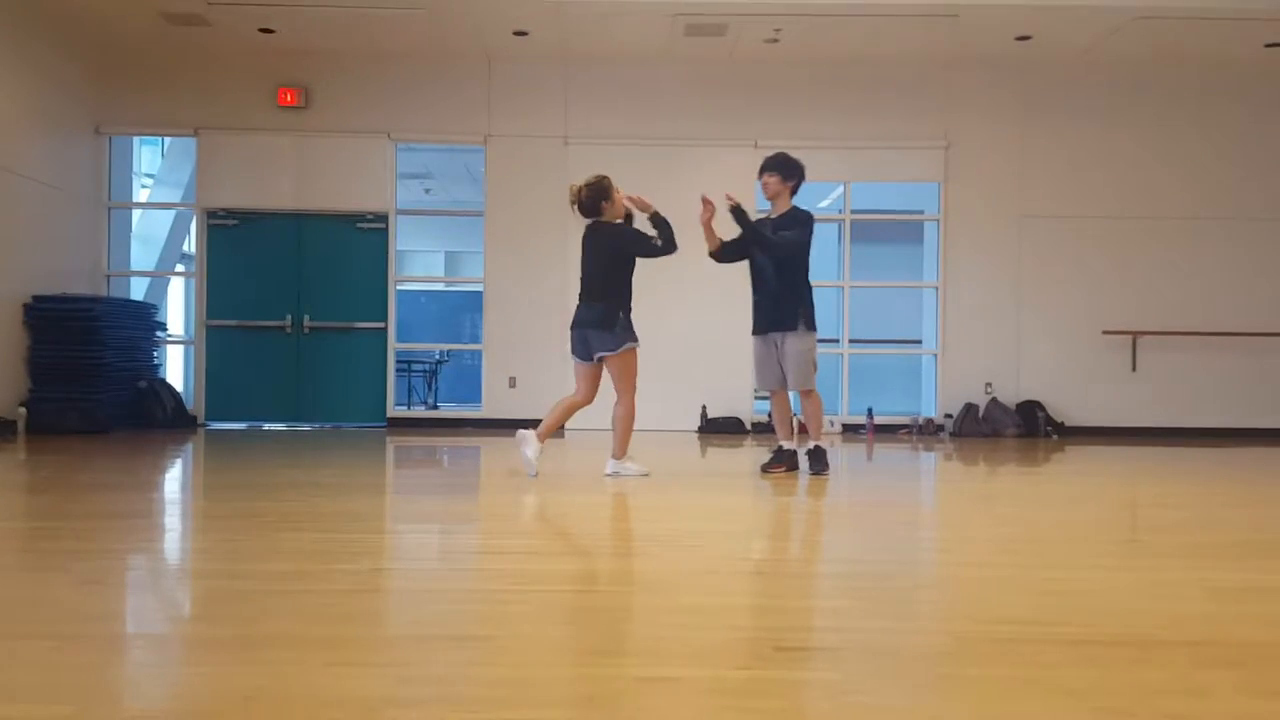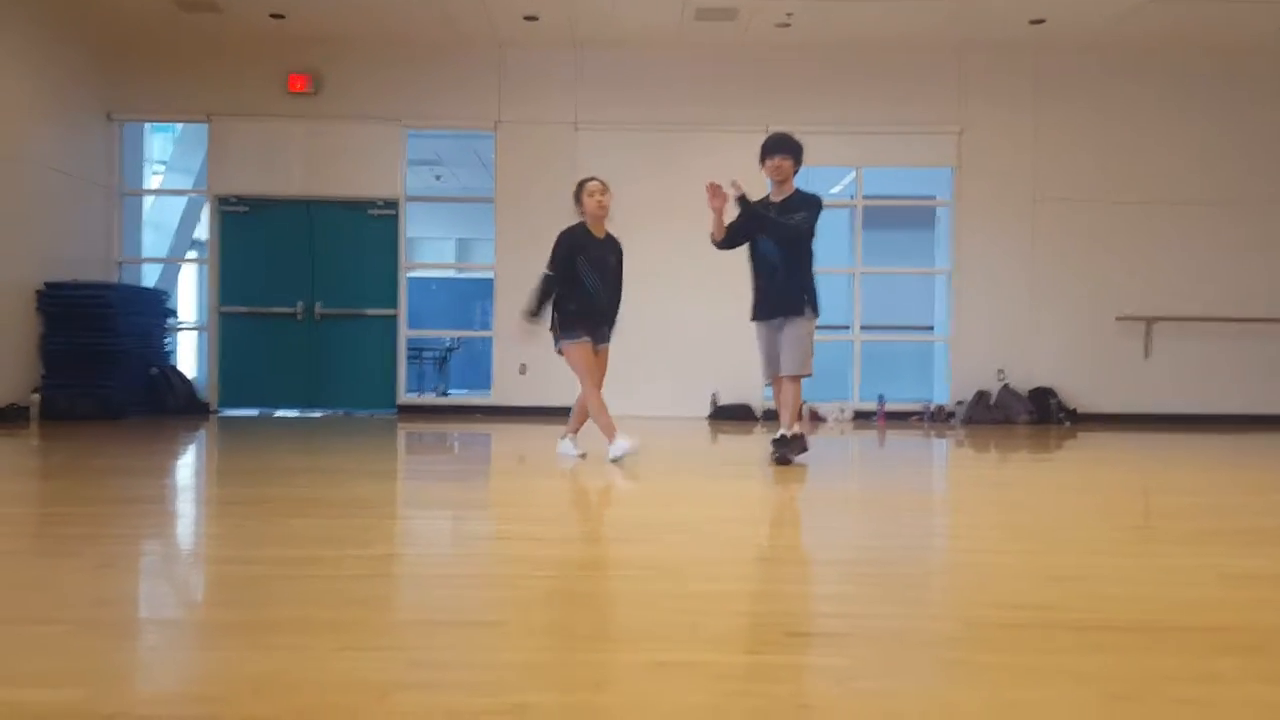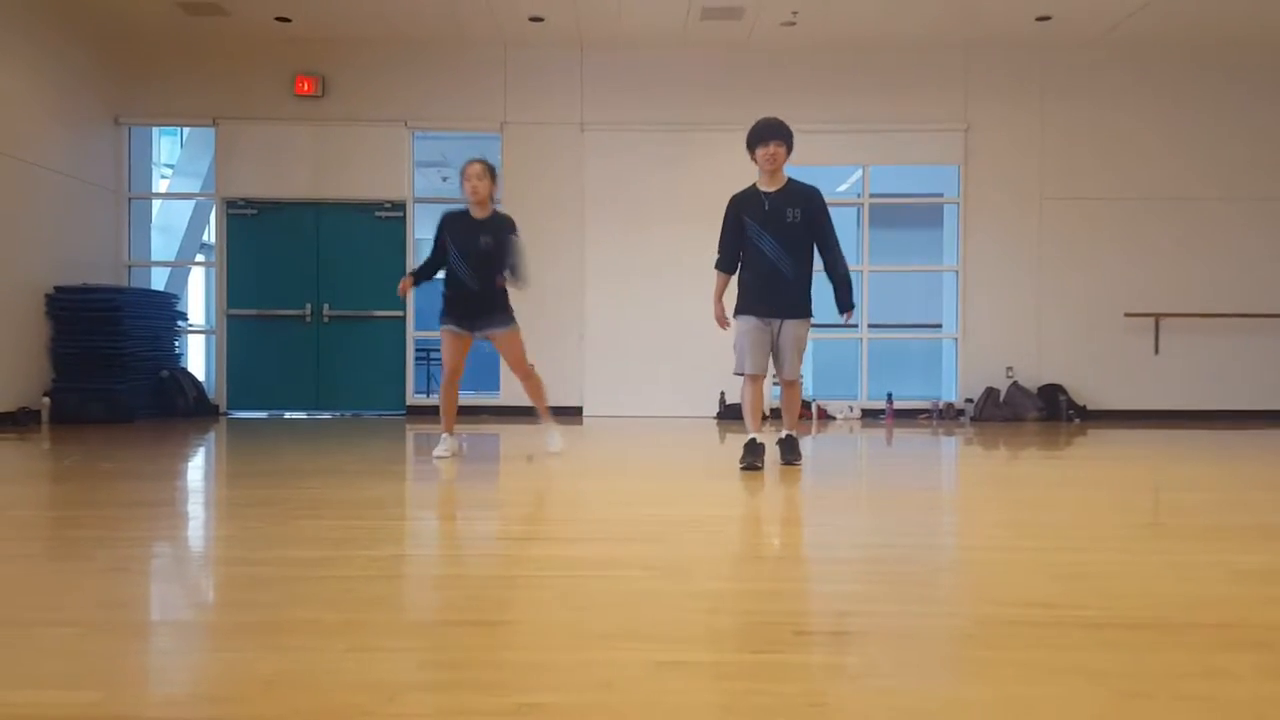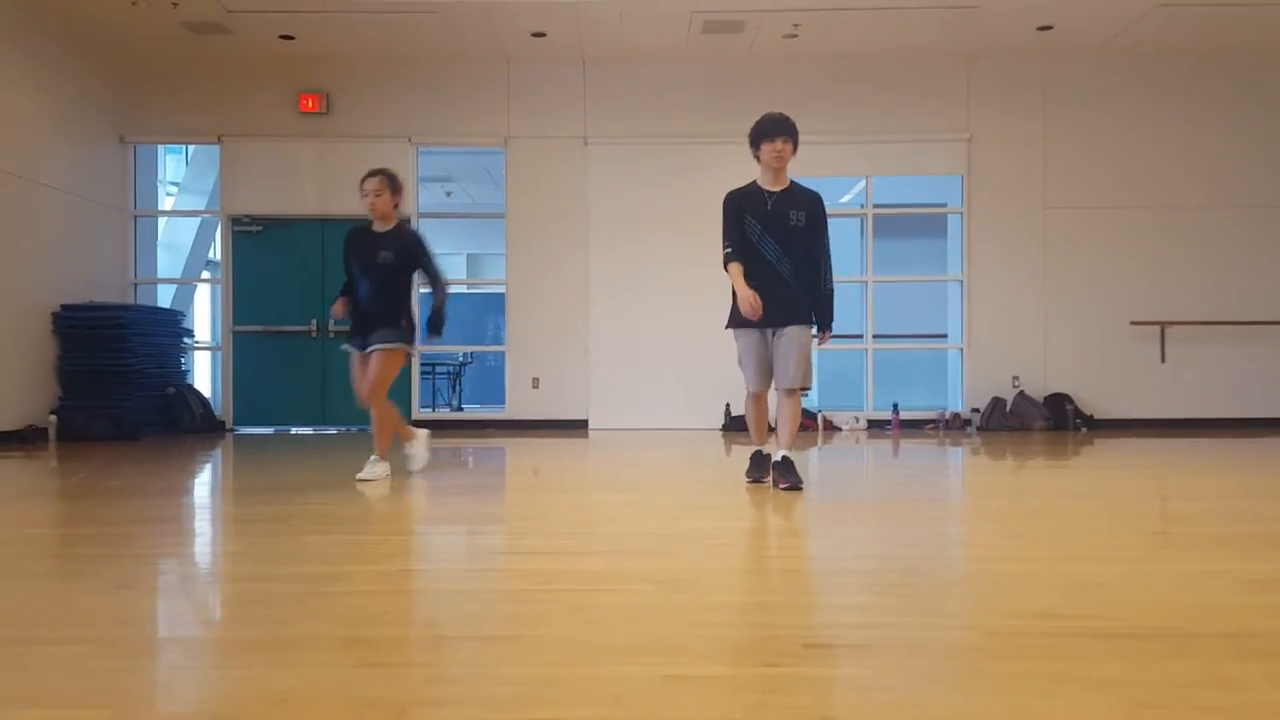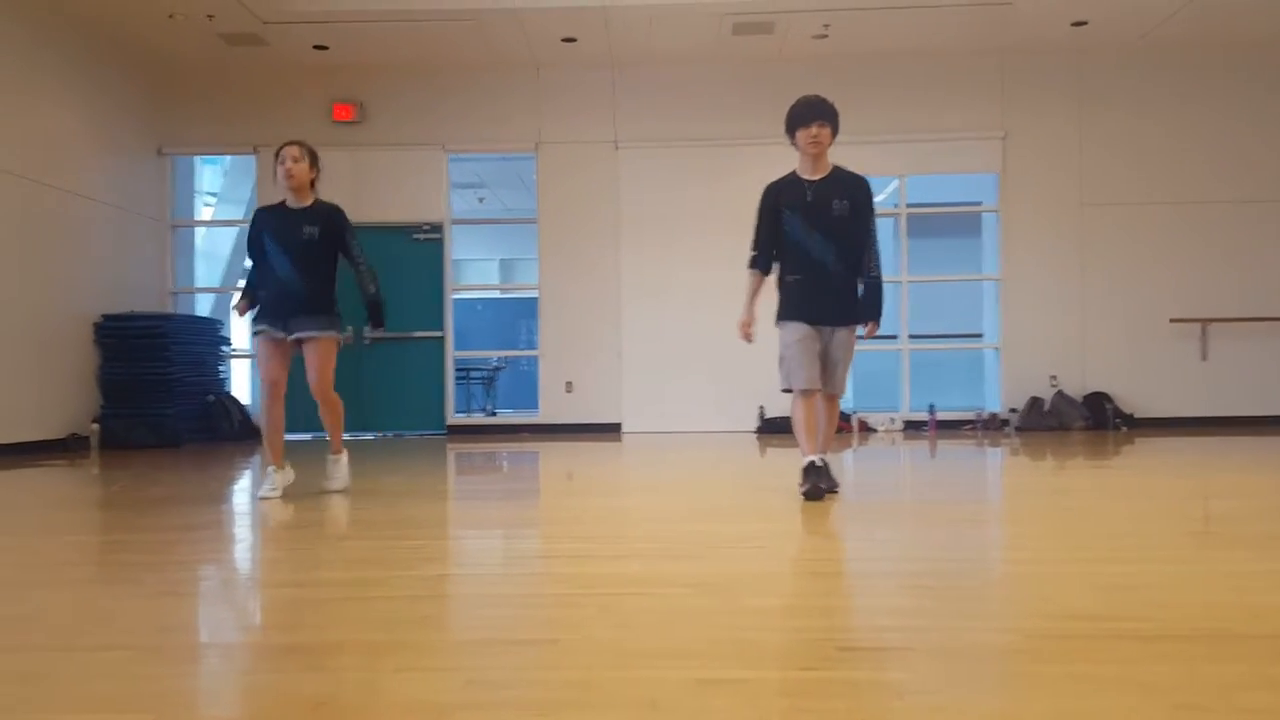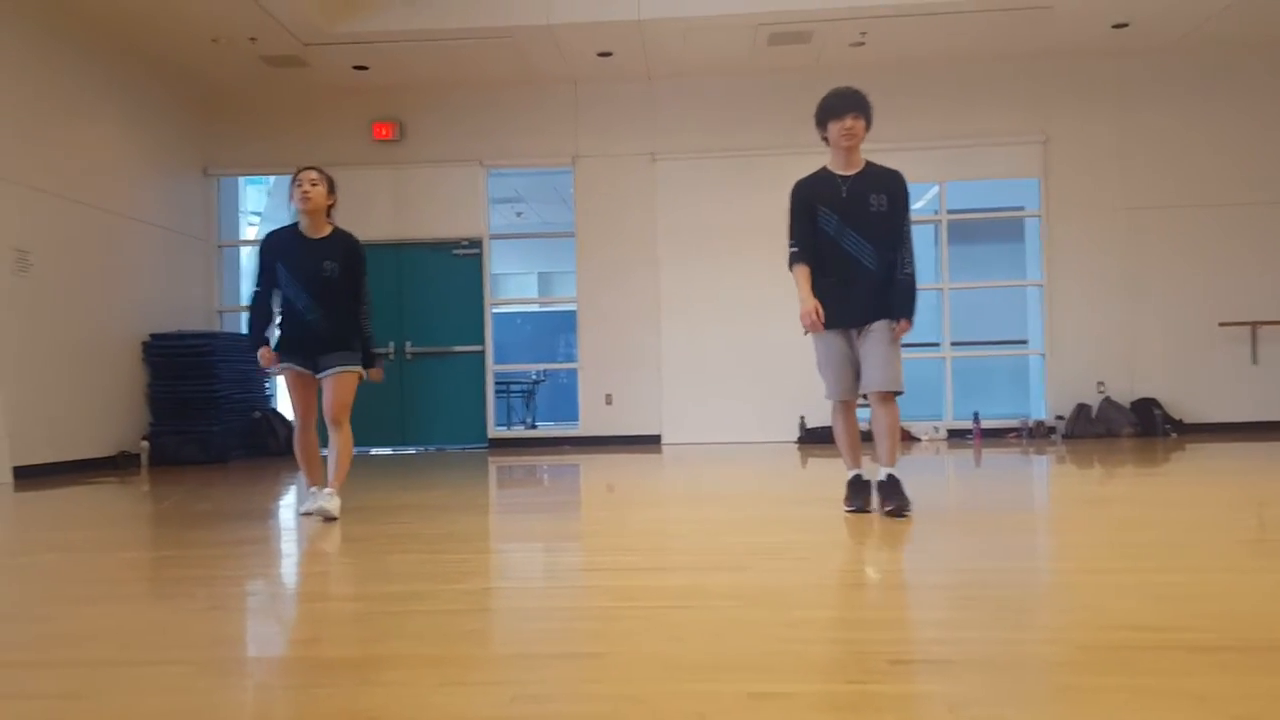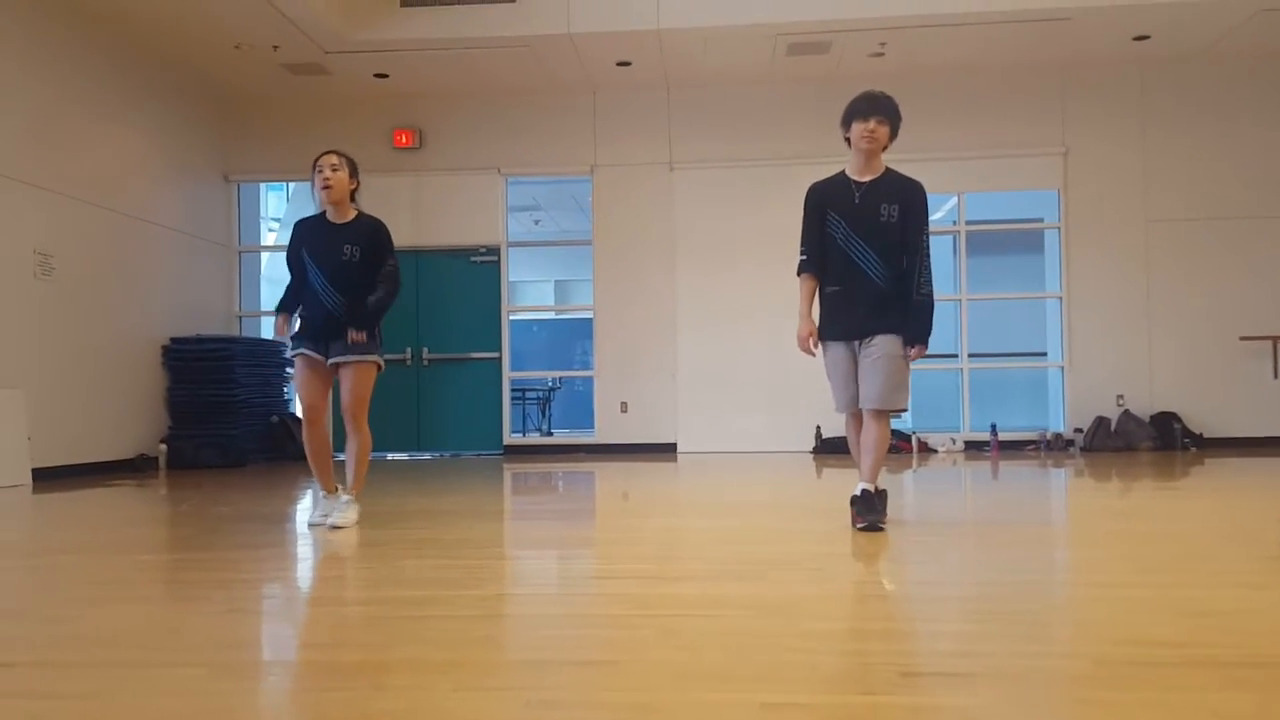
dt=0.7s
person 1, frame 1
left shoulder: (802, 220)
right shoulder: (758, 228)
left elbow: (779, 249)
right elbow: (723, 253)
left wrist: (739, 216)
right wrist: (706, 224)
left hip: (796, 317)
right hip: (765, 318)
left knee: (805, 386)
right knee: (775, 388)
left ankle: (816, 449)
right ankle: (786, 450)
person 1, frame 2
left shoulder: (809, 204)
right shoulder: (755, 211)
left elbow: (789, 232)
right elbow: (723, 241)
left wrist: (746, 206)
right wrist: (717, 213)
left hip: (798, 303)
right hip: (765, 305)
left knee: (792, 373)
right knee: (776, 375)
left ankle: (785, 436)
right ankle: (795, 433)
person 1, frame 3
left shoulder: (808, 197)
right shoulder: (740, 202)
left elbow: (829, 250)
right elbow: (728, 256)
left wrist: (845, 297)
right wrist: (718, 299)
left hip: (794, 306)
right hip: (751, 305)
left knee: (790, 378)
right knee: (752, 374)
left ankle: (788, 437)
right ankle: (753, 442)
person 1, frame 4
left shoulder: (810, 202)
right shoulder: (737, 200)
left elbow: (820, 262)
right elbow: (732, 252)
left wrist: (825, 316)
right wrist: (741, 287)
left hip: (795, 313)
right hip: (751, 313)
left knee: (790, 386)
right knee: (756, 389)
left ankle: (783, 460)
right ankle: (759, 453)
person 1, frame 5
left shoulder: (855, 187)
right shoulder: (776, 193)
left elbow: (868, 252)
right elbow: (761, 256)
left wrist: (871, 307)
right wrist: (749, 308)
left hip: (842, 310)
right hip: (796, 310)
left knee: (831, 391)
right knee: (803, 388)
left ankle: (821, 461)
right ankle: (810, 466)
person 1, frame 6
left shoulder: (890, 183)
right shoulder: (807, 190)
left elbow: (902, 250)
right elbow: (799, 252)
left wrist: (904, 308)
right wrist: (806, 297)
left hip: (879, 311)
right hip: (831, 314)
left knee: (882, 392)
right knee: (843, 399)
left ankle: (888, 478)
right ankle: (856, 479)
person 1, frame 7
left shoulder: (908, 192)
right shoulder: (821, 193)
left elbow: (919, 264)
right elbow: (810, 261)
left wrist: (918, 328)
right wrist: (805, 315)
left hip: (888, 323)
right hip: (837, 322)
left knee: (878, 408)
right knee: (853, 411)
left ankle: (865, 493)
right ankle: (872, 490)
person 2, frame 1
left shoulder: (595, 233)
right shoulder: (617, 235)
right elbow: (665, 246)
left wrist: (630, 213)
right wrist: (652, 214)
left hip: (584, 321)
right hip: (610, 322)
left knee: (584, 394)
right knee: (626, 392)
left ankle: (535, 436)
right ankle: (619, 460)
person 2, frame 2
left shoulder: (614, 246)
right shoulder: (571, 238)
left elbow: (613, 291)
right elbow: (551, 280)
left wrist: (606, 326)
right wrist: (534, 314)
left hip: (597, 324)
right hip: (571, 322)
left knee: (593, 386)
right knee: (591, 383)
left ankle: (568, 438)
right ankle: (615, 441)
person 2, frame 3
left shoulder: (503, 224)
right shoulder: (449, 222)
left elbow: (512, 256)
right elbow: (436, 260)
left wrist: (514, 276)
right wrist: (413, 278)
left hip: (494, 307)
right hip: (457, 306)
left knee: (522, 369)
right knee: (450, 374)
left ankle: (548, 424)
right ankle: (448, 436)
person 2, frame 4
left shoulder: (407, 239)
right shoulder: (354, 238)
left elbow: (435, 279)
left wrist: (437, 314)
right wrist: (341, 302)
left hip: (394, 326)
right hip: (361, 328)
left knee: (374, 393)
right knee: (366, 398)
left ankle: (380, 460)
right ankle: (413, 436)
person 2, frame 5
left shoulder: (330, 215)
right shoulder: (264, 218)
left elbow: (356, 260)
right elbow: (257, 264)
left wrist: (372, 302)
right wrist: (248, 297)
left hip: (317, 313)
right hip: (272, 312)
left knee: (321, 389)
right knee: (271, 389)
left ankle: (337, 456)
right ankle: (277, 469)
person 2, frame 6
left shoulder: (348, 245)
right shoulder: (276, 243)
left elbow: (360, 304)
right elbow: (260, 297)
left wrist: (369, 356)
right wrist: (261, 341)
left hip: (340, 347)
right hip: (295, 346)
left knee: (336, 419)
right knee: (304, 422)
left ankle: (331, 494)
right ankle: (314, 490)
person 2, frame 7
left shoulder: (371, 229)
right shoulder: (304, 229)
left elbow: (391, 281)
left wrist: (368, 317)
right wrist: (285, 310)
left hip: (356, 335)
right hip: (312, 333)
left knee: (353, 417)
right knee: (311, 416)
left ankle: (350, 499)
right ankle: (328, 495)
